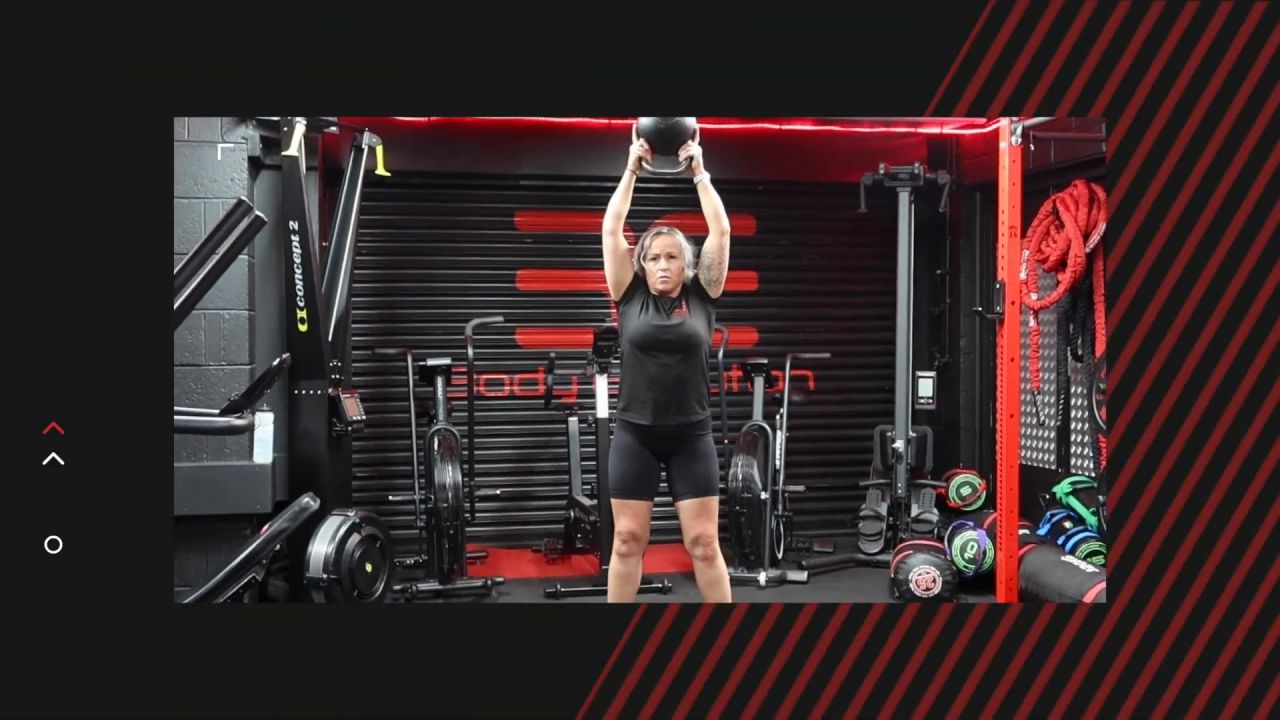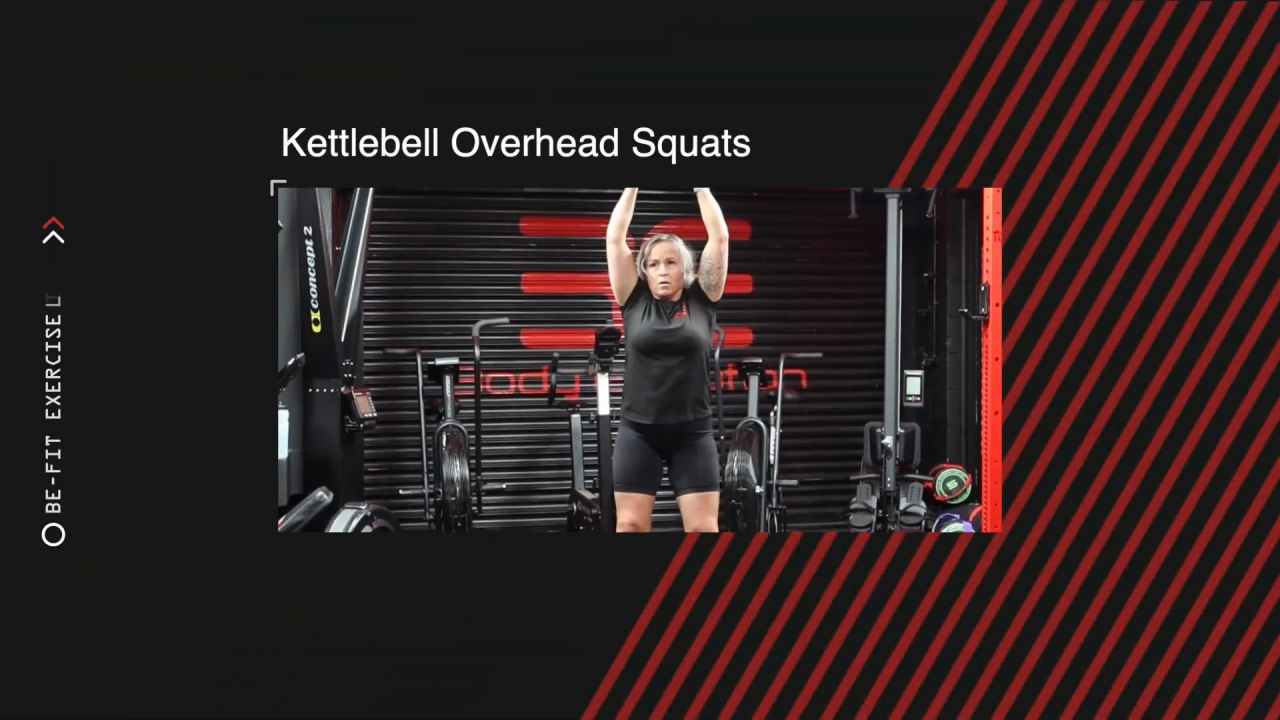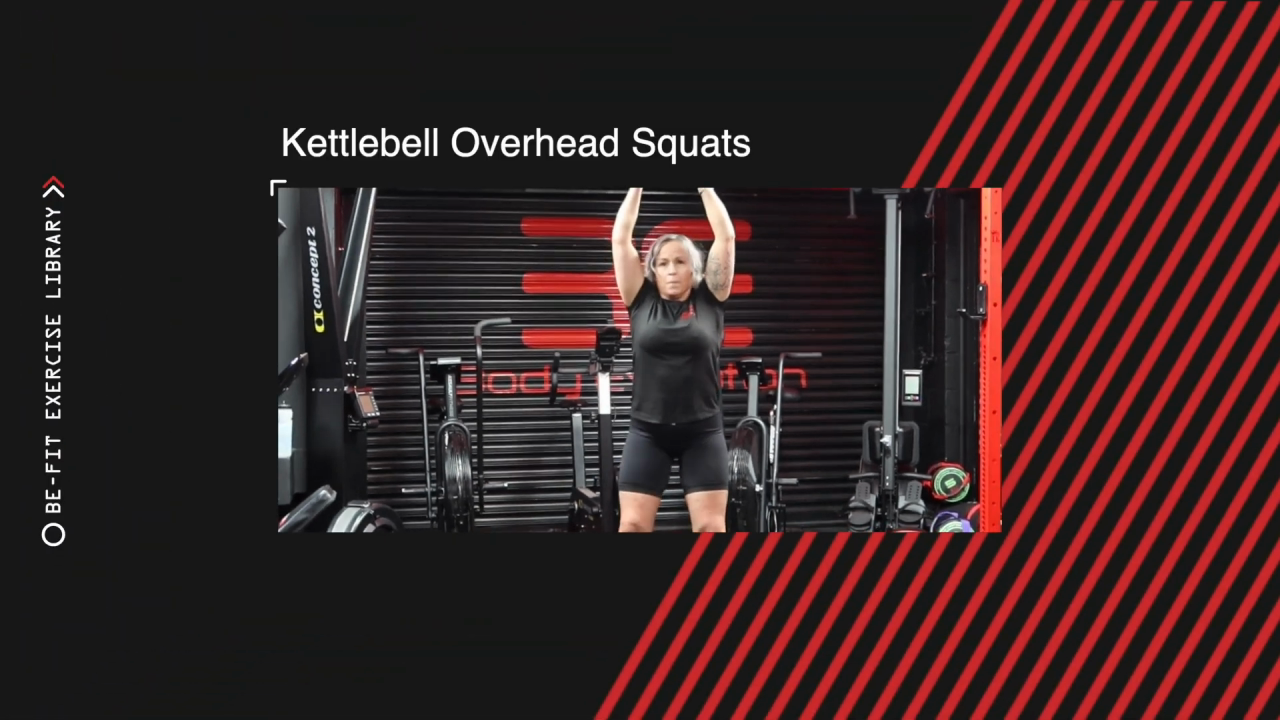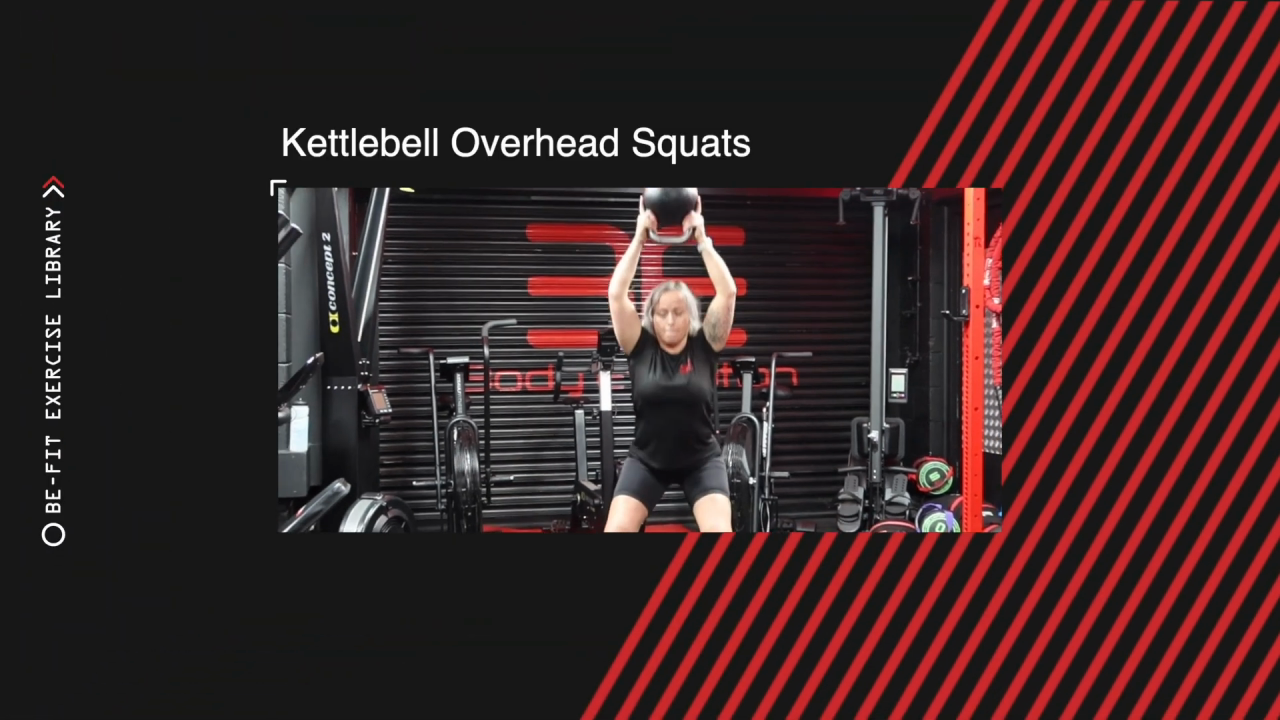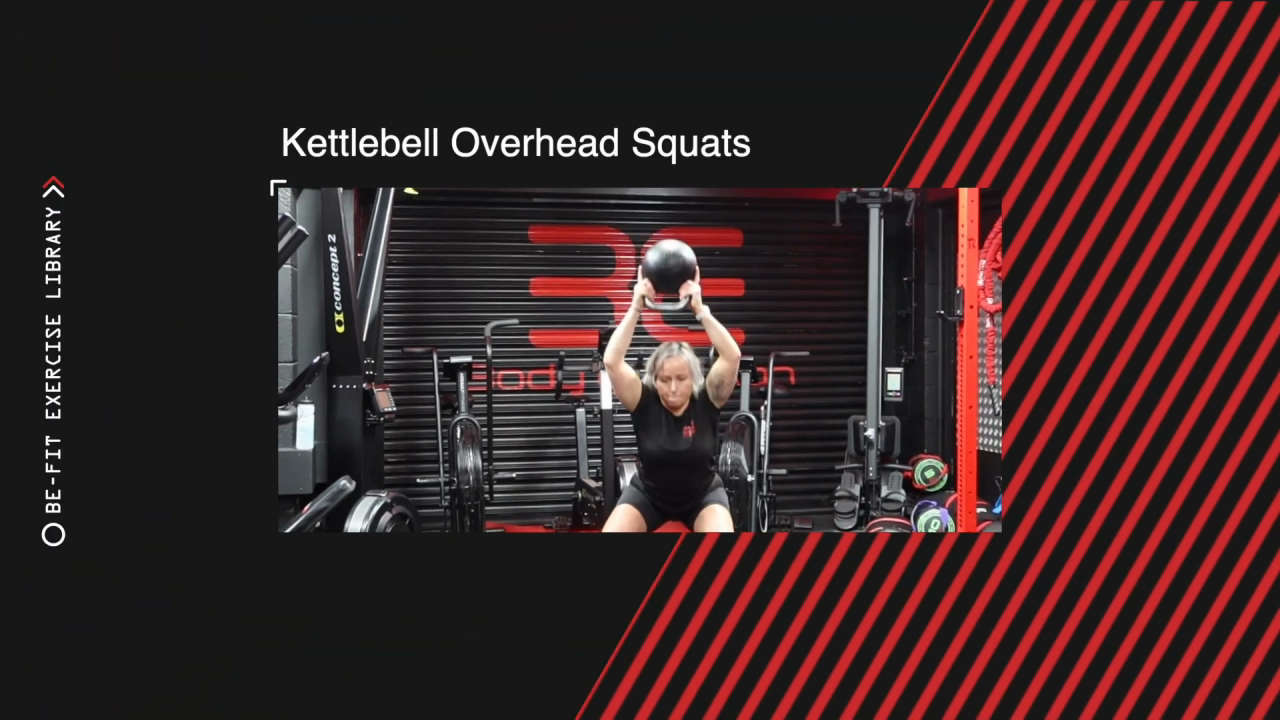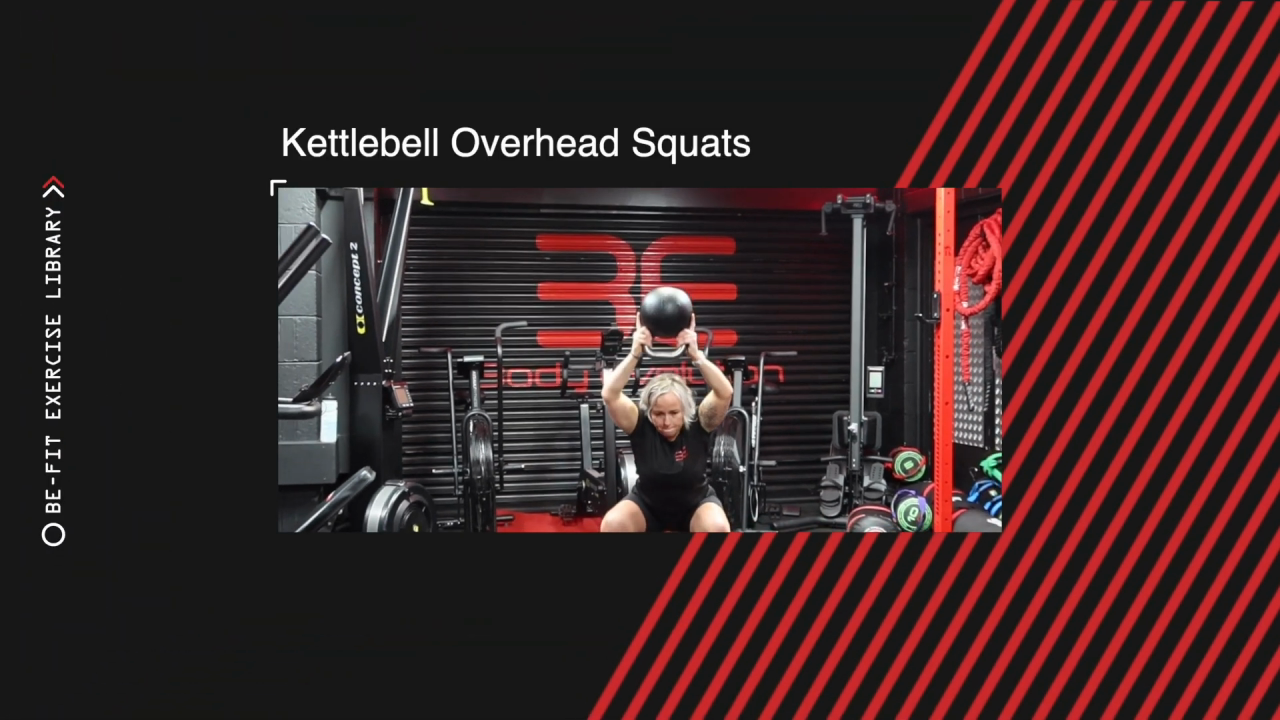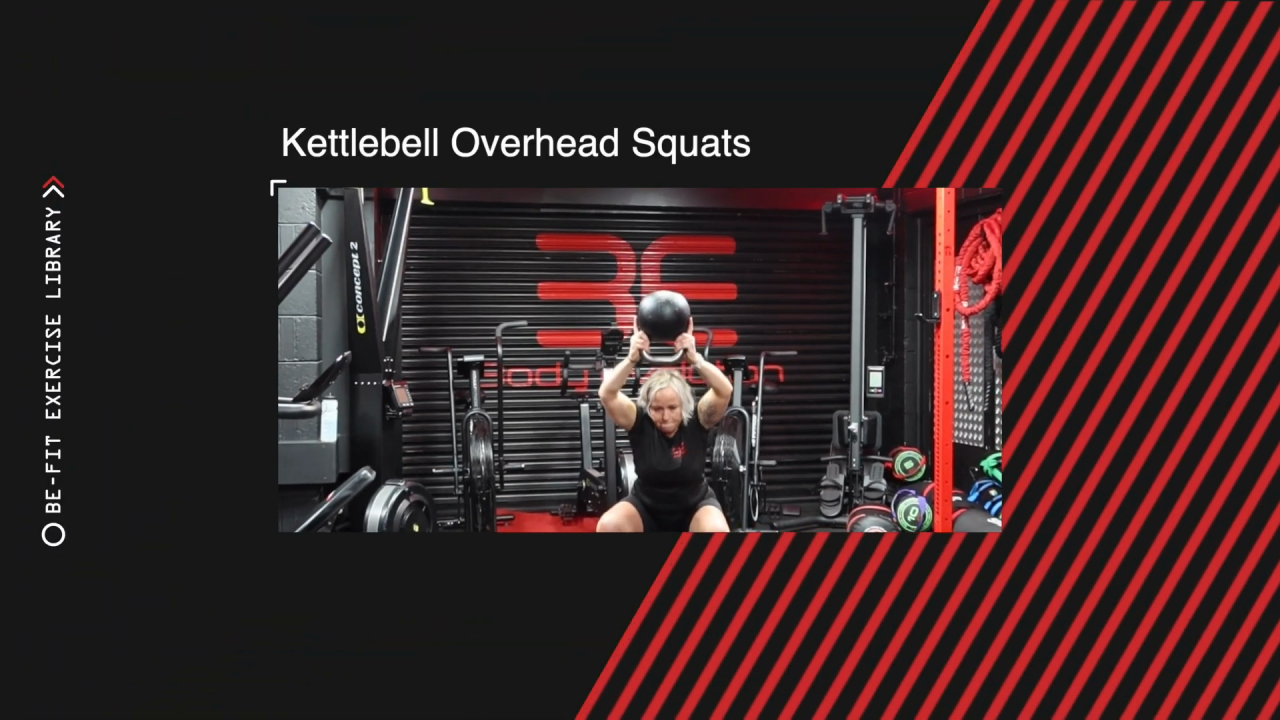
dt=0.4s
person 1, frame 1
left shoulder: (702, 295)
right shoulder: (630, 295)
left elbow: (721, 230)
right elbow: (611, 229)
left wrist: (699, 170)
right wrist: (632, 167)
left hip: (691, 436)
right hip: (635, 434)
left knee: (703, 540)
right knee: (628, 538)
person 1, frame 2
left shoulder: (702, 301)
right shoulder: (635, 301)
left elbow: (719, 237)
right elbow: (615, 238)
left wrist: (700, 186)
right wrist: (632, 186)
left hip: (692, 432)
right hip: (639, 431)
left knee: (703, 531)
right knee: (631, 526)
person 1, frame 3
left shoulder: (709, 300)
right shoulder: (642, 301)
left elbow: (726, 237)
right elbow: (620, 239)
left wrist: (705, 188)
right wrist: (637, 187)
left hip: (702, 431)
right hip: (648, 431)
left knee: (710, 529)
right knee: (633, 526)
person 1, frame 4
left shoulder: (705, 345)
right shoulder: (641, 347)
left elbow: (727, 292)
right elbow: (617, 294)
left wrist: (702, 240)
right wrist: (639, 239)
left hip: (701, 462)
right hip: (647, 461)
right knee: (616, 533)
person 1, frame 5
left shoulder: (707, 399)
right shoulder: (643, 401)
left elbow: (731, 356)
right elbow: (612, 360)
left wrist: (700, 309)
right wrist: (636, 307)
left hip: (702, 495)
right hip: (649, 494)
right knee: (612, 535)
person 1, frame 6
left shoulder: (699, 424)
right shoulder: (640, 425)
left elbow: (725, 393)
right elbow: (610, 394)
left wrist: (696, 355)
right wrist: (635, 354)
left hip: (695, 504)
right hip: (649, 505)
left knee: (717, 528)
right knee: (612, 524)
person 1, frame 7
left shoulder: (697, 421)
right shoulder: (639, 421)
left elbow: (725, 391)
right elbow: (607, 394)
left hip: (694, 504)
right hip: (648, 504)
left knee: (718, 533)
right knee: (608, 526)
